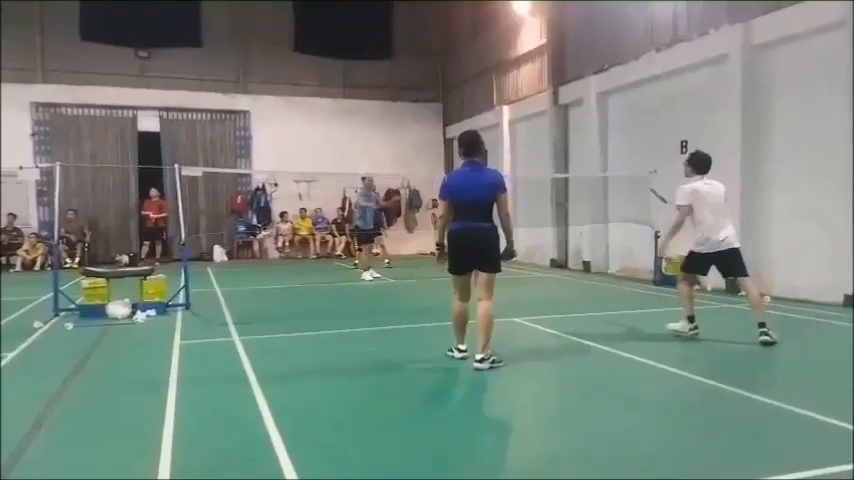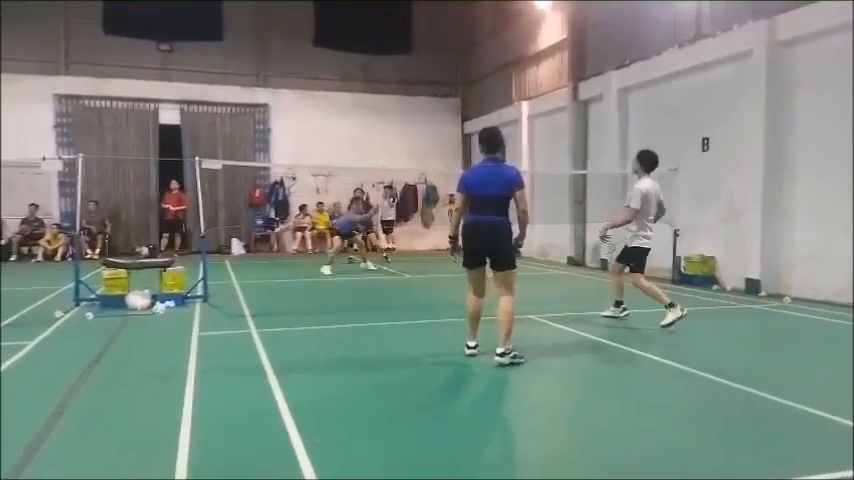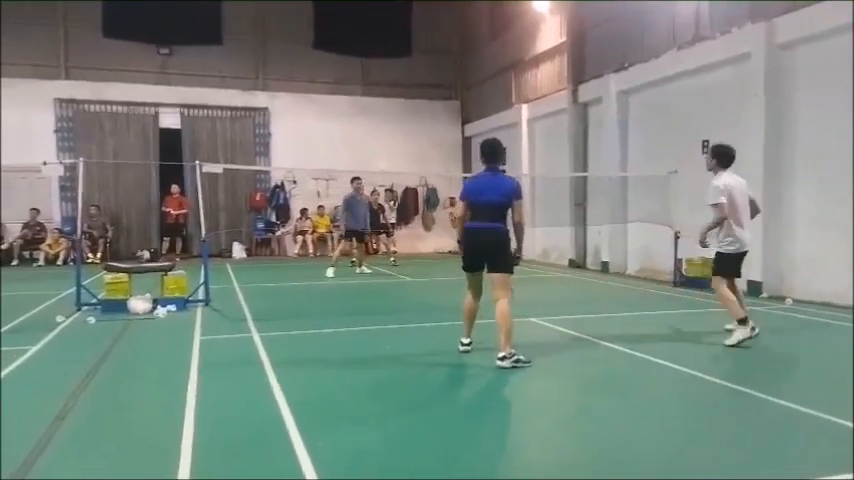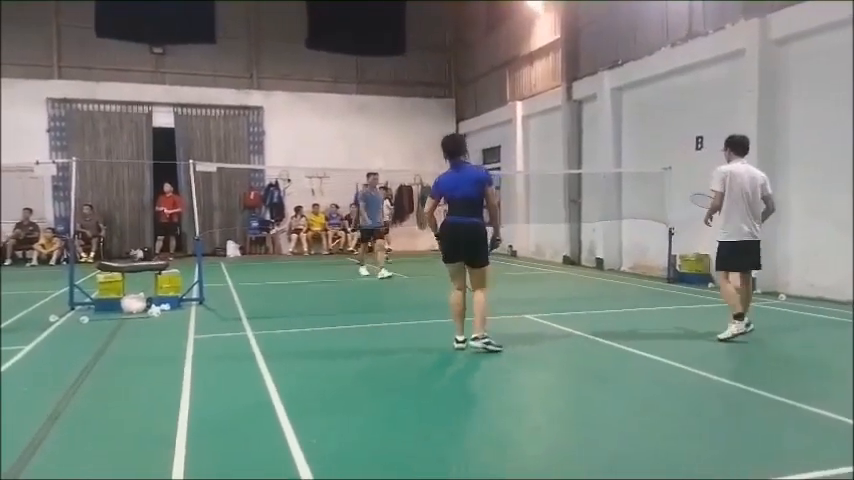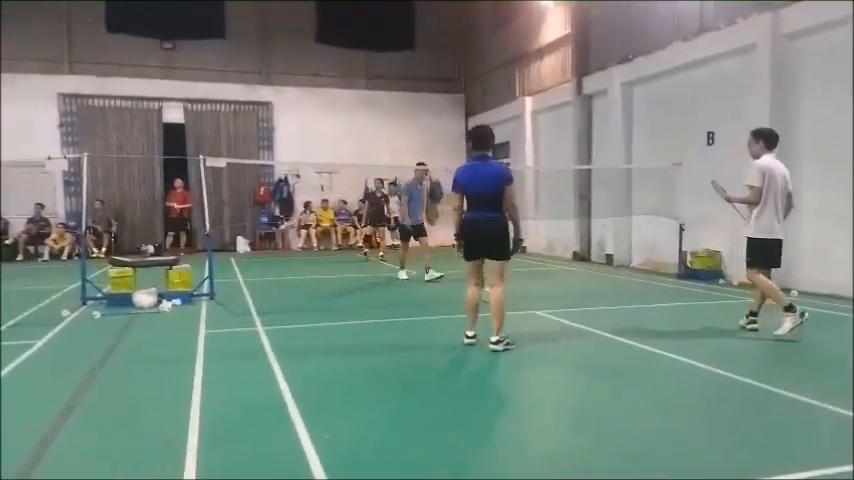
dt=1s
person 1, frame 1
left shoulder: (450, 180)
right shoulder: (494, 178)
left elbow: (443, 216)
right elbow: (504, 214)
left wrist: (440, 244)
right wrist: (510, 243)
left hip: (458, 238)
right hip: (486, 238)
left knee: (460, 297)
right knee: (485, 298)
left ankle: (460, 347)
right ankle: (482, 355)
person 1, frame 2
left shoulder: (469, 175)
right shoulder: (512, 174)
left elbow: (459, 208)
right elbow: (523, 210)
left wrist: (453, 236)
right wrist: (521, 236)
left hip: (473, 233)
right hip: (499, 233)
left knee: (475, 292)
right knee: (506, 293)
left ankle: (471, 342)
right ankle: (503, 349)
person 1, frame 3
left shoulder: (470, 183)
right shoulder: (512, 185)
left elbow: (461, 217)
right elbow: (518, 221)
left wrist: (461, 241)
right wrist: (519, 249)
left hip: (472, 238)
right hip: (497, 239)
left knee: (472, 292)
right knee: (502, 297)
left ankle: (465, 339)
right ankle: (505, 353)
person 1, frame 4
left shoulder: (442, 180)
right shoulder: (481, 173)
left elbow: (428, 211)
right elbow: (493, 206)
left wrist: (438, 234)
right wrist: (496, 233)
left hip: (451, 232)
right hip: (475, 231)
left knee: (458, 287)
right knee: (479, 287)
left ankle: (459, 336)
right ankle: (479, 335)
person 1, frame 5
left shoulder: (461, 172)
right shoulder: (502, 170)
left elbow: (457, 208)
right elbow: (511, 205)
left wrist: (458, 235)
right wrist: (517, 233)
left hip: (471, 228)
right hip: (496, 228)
left knee: (474, 283)
right knee: (497, 284)
left ankle: (470, 332)
right ankle: (496, 337)
person 2, frame 1
left shoulder: (686, 189)
right shoulder: (719, 187)
left elbow: (681, 219)
left wrist: (666, 240)
left hip: (704, 245)
right hip: (729, 243)
left knee: (684, 281)
right knee: (748, 285)
left ankle: (689, 323)
right ankle: (763, 329)
person 2, frame 2
left shoulder: (639, 187)
right shoulder: (654, 186)
left elbow: (629, 217)
right elbow: (661, 211)
left wrist: (606, 227)
left hip: (639, 241)
right hip: (636, 239)
left knee: (638, 280)
right knee: (616, 269)
left ankle: (673, 308)
right ankle: (618, 307)
person 2, frame 3
left shoulder: (718, 184)
right shoulder: (739, 181)
left elbow: (722, 215)
right elbow: (756, 209)
left wrist: (705, 230)
left hip: (729, 244)
right hip: (742, 242)
left knee: (719, 285)
right knee: (729, 282)
left ankle: (744, 326)
right ankle: (743, 323)
person 2, frame 4
left shoulder: (723, 171)
right shoulder: (759, 175)
left elbow: (717, 203)
right elbow: (770, 207)
left wrist: (708, 214)
left hip: (730, 234)
right hip: (752, 235)
left knee: (723, 277)
right knee: (746, 277)
left ankle: (738, 320)
right ankle: (741, 319)
person 2, frame 5
left shoulder: (759, 165)
right shoulder: (782, 169)
left elbow: (755, 198)
right elbow: (790, 203)
left wrist: (734, 199)
left hip: (760, 230)
right hip: (775, 231)
left knee: (753, 274)
right knee: (763, 274)
left ankle: (792, 311)
right ankle: (752, 316)
